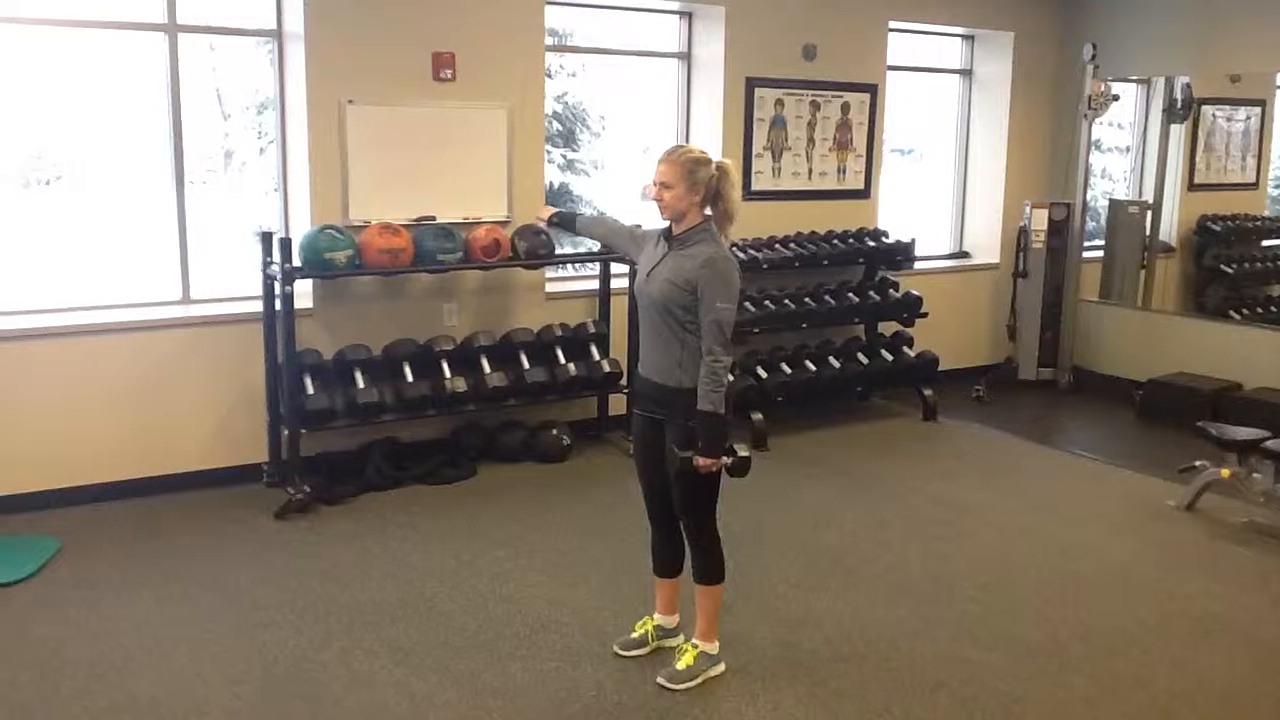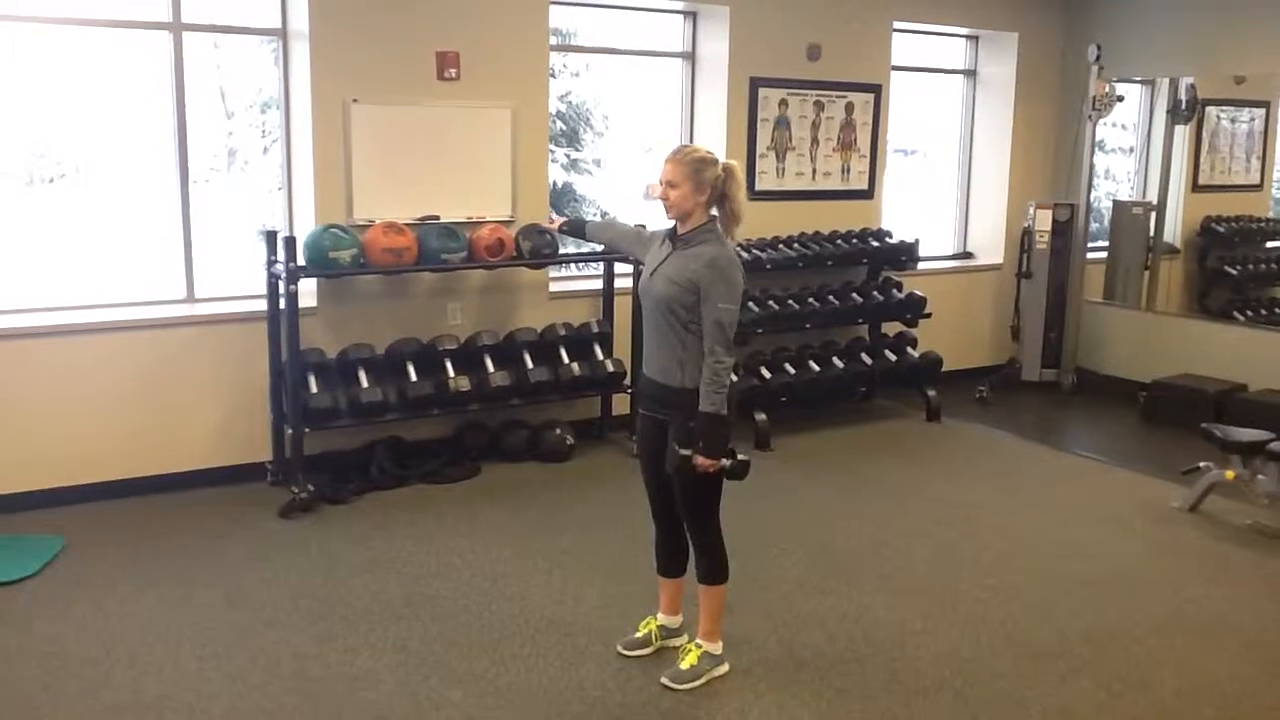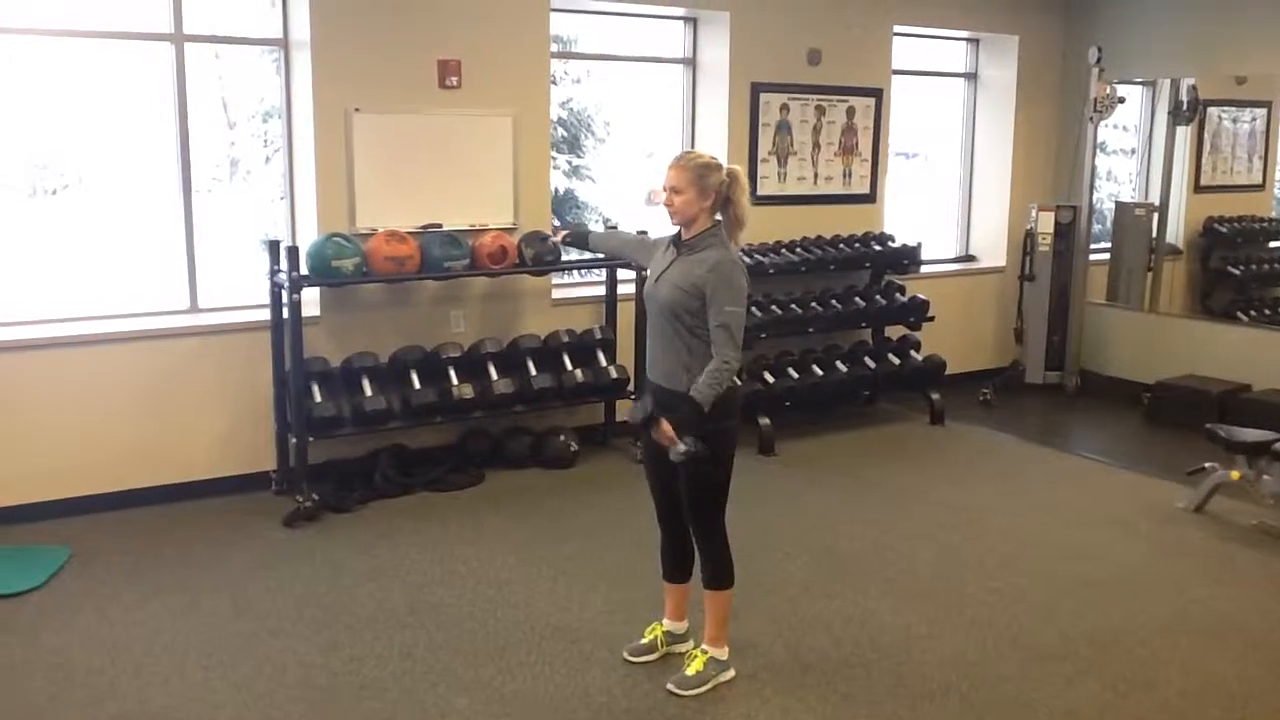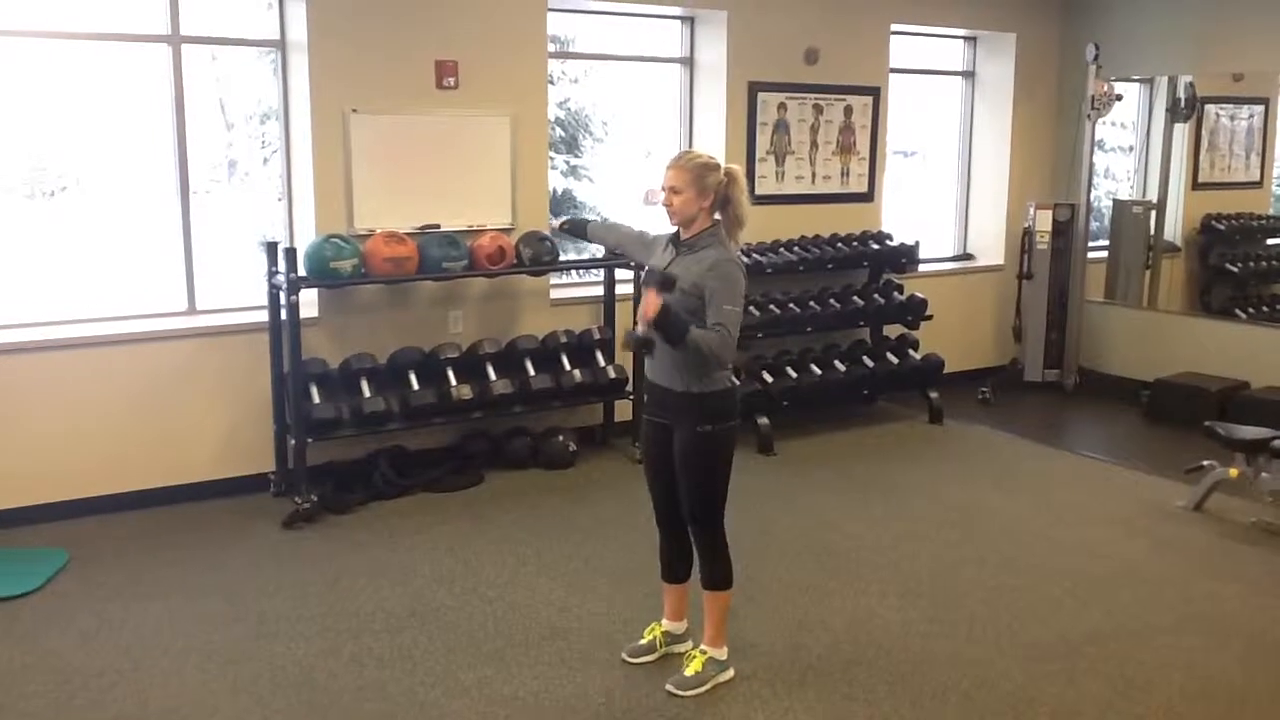
dt=0.4s
person 1, frame 1
left shoulder: (714, 260)
right shoulder: (656, 242)
left elbow: (717, 353)
right elbow: (613, 231)
left wrist: (710, 432)
right wrist: (560, 218)
left hip: (690, 408)
right hip: (649, 398)
left knee: (697, 524)
right knee: (661, 518)
left ankle: (707, 647)
right ankle: (664, 622)
person 1, frame 2
left shoulder: (717, 260)
right shoulder: (662, 243)
left elbow: (719, 353)
right elbow: (620, 235)
left wrist: (710, 431)
right wrist: (571, 226)
left hip: (693, 407)
right hip: (653, 398)
left knee: (700, 524)
right knee: (664, 518)
left ankle: (710, 647)
right ankle: (668, 622)
person 1, frame 3
left shoulder: (722, 264)
right shoulder: (666, 249)
left elbow: (726, 355)
right elbow: (625, 243)
left wrist: (688, 414)
right wrist: (574, 237)
left hip: (704, 414)
right hip: (660, 407)
left knee: (706, 528)
right knee: (670, 522)
left ankle: (716, 653)
right ankle: (673, 628)
person 1, frame 4
left shoulder: (721, 263)
right shoulder: (666, 246)
left elbow: (722, 348)
right elbow: (623, 237)
left wrist: (668, 319)
right wrist: (573, 226)
left hip: (704, 412)
right hip: (660, 402)
left knee: (704, 527)
right knee: (669, 522)
left ankle: (715, 653)
right ankle: (672, 628)
